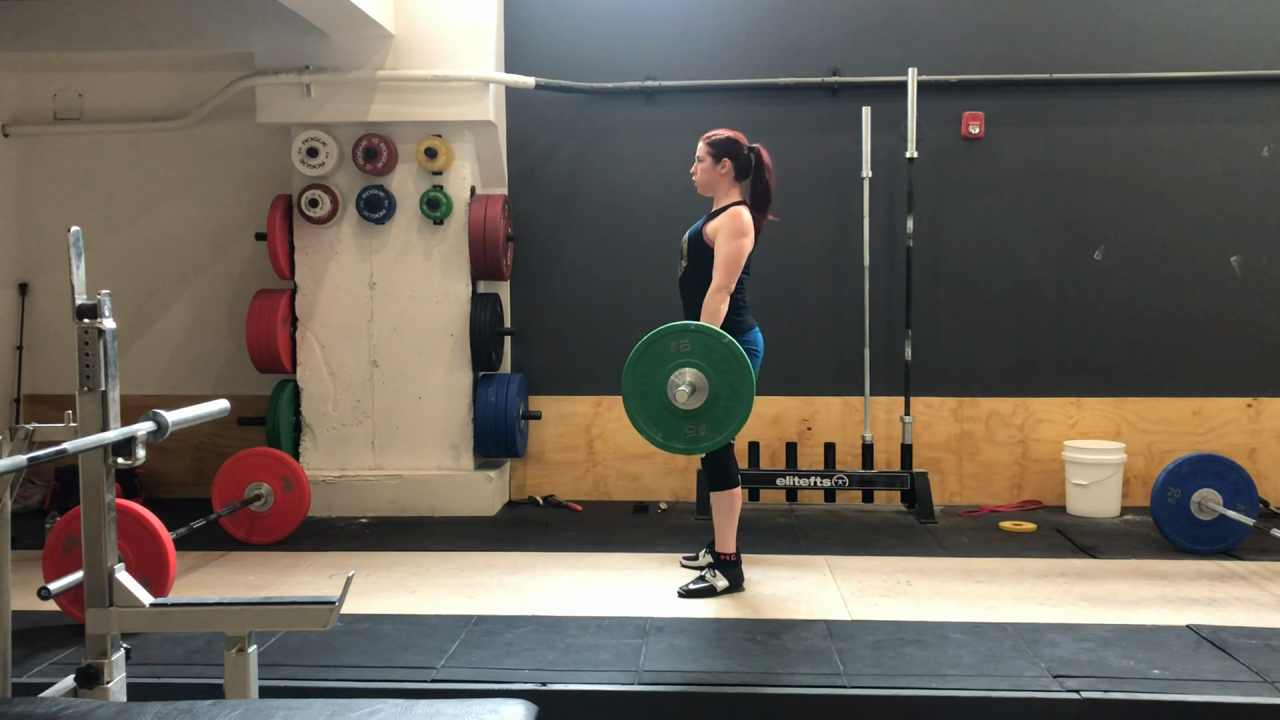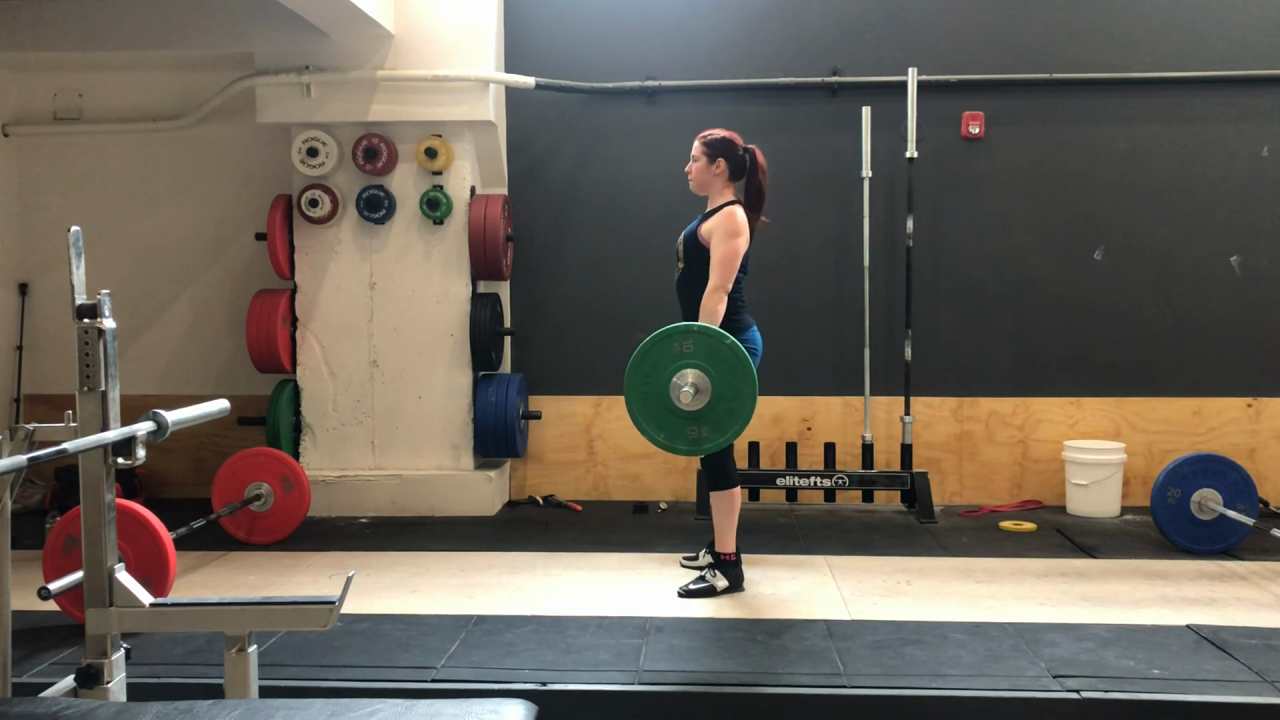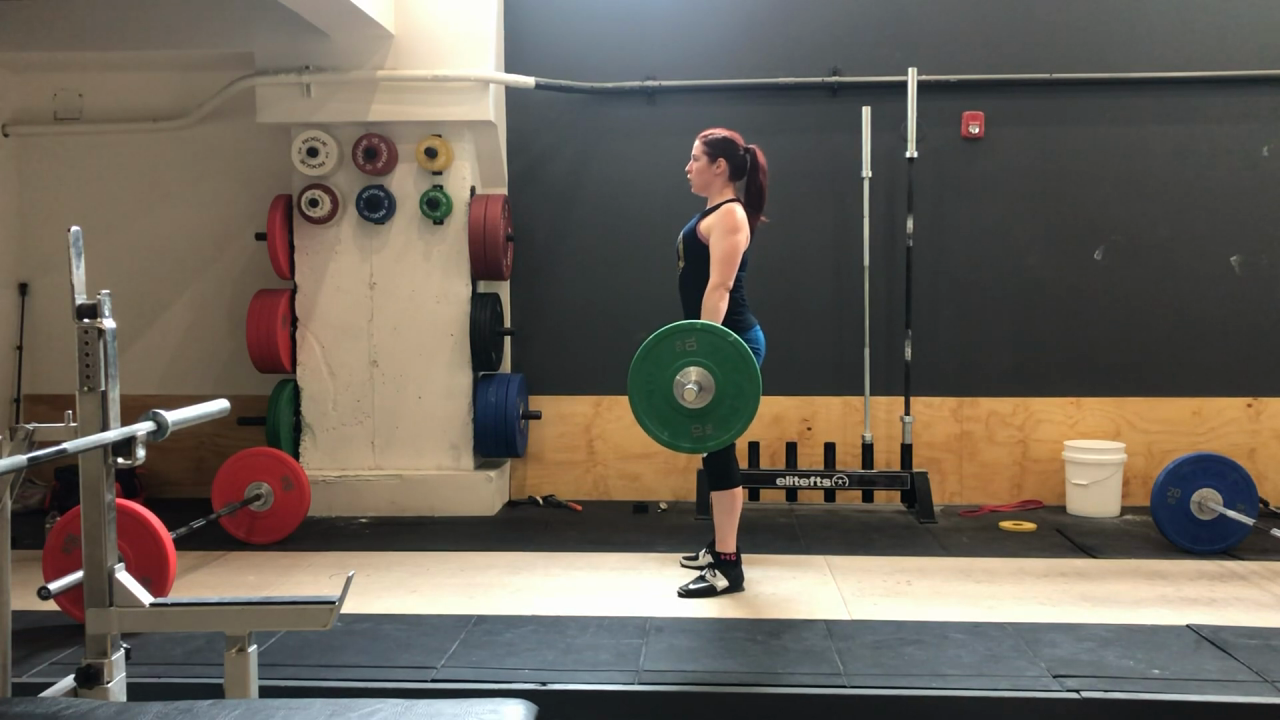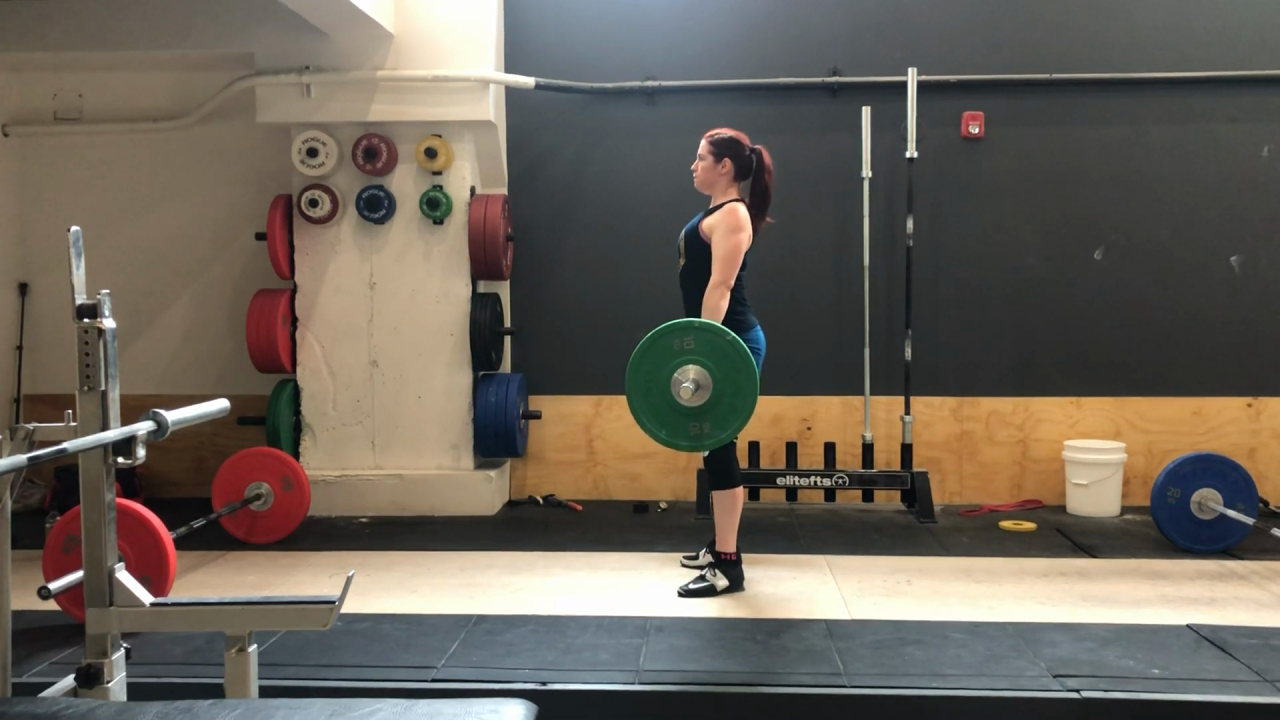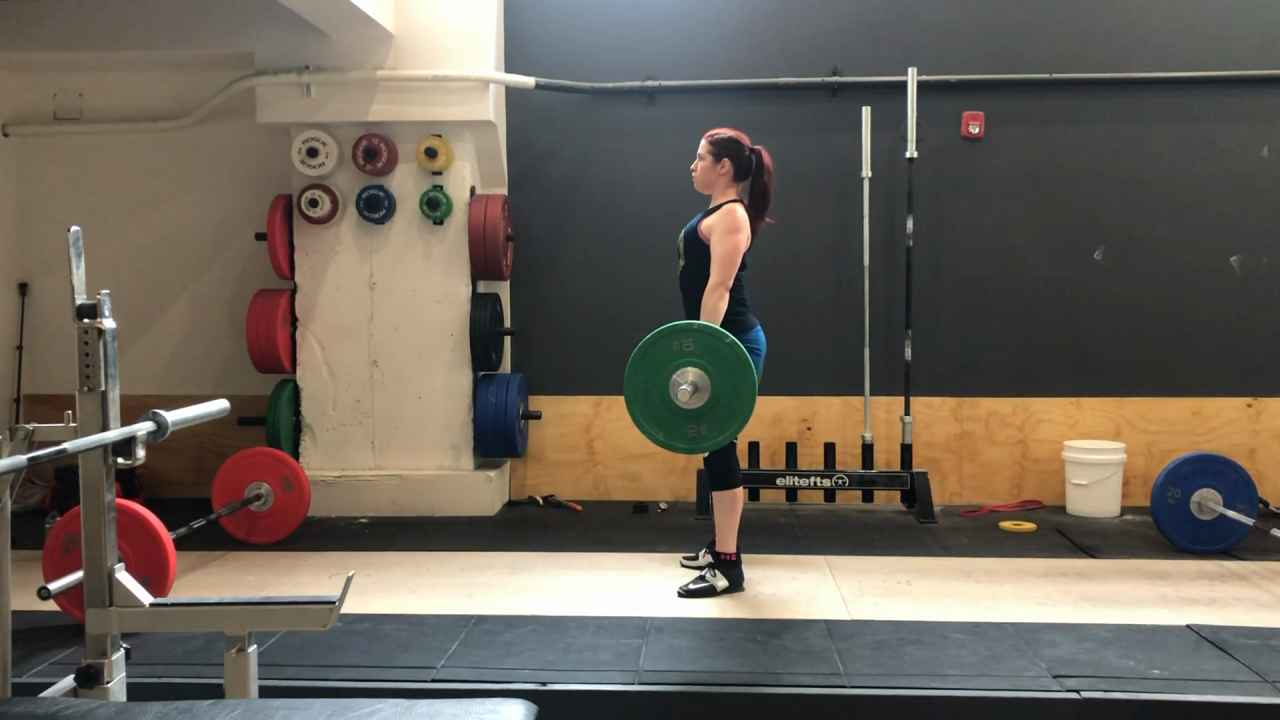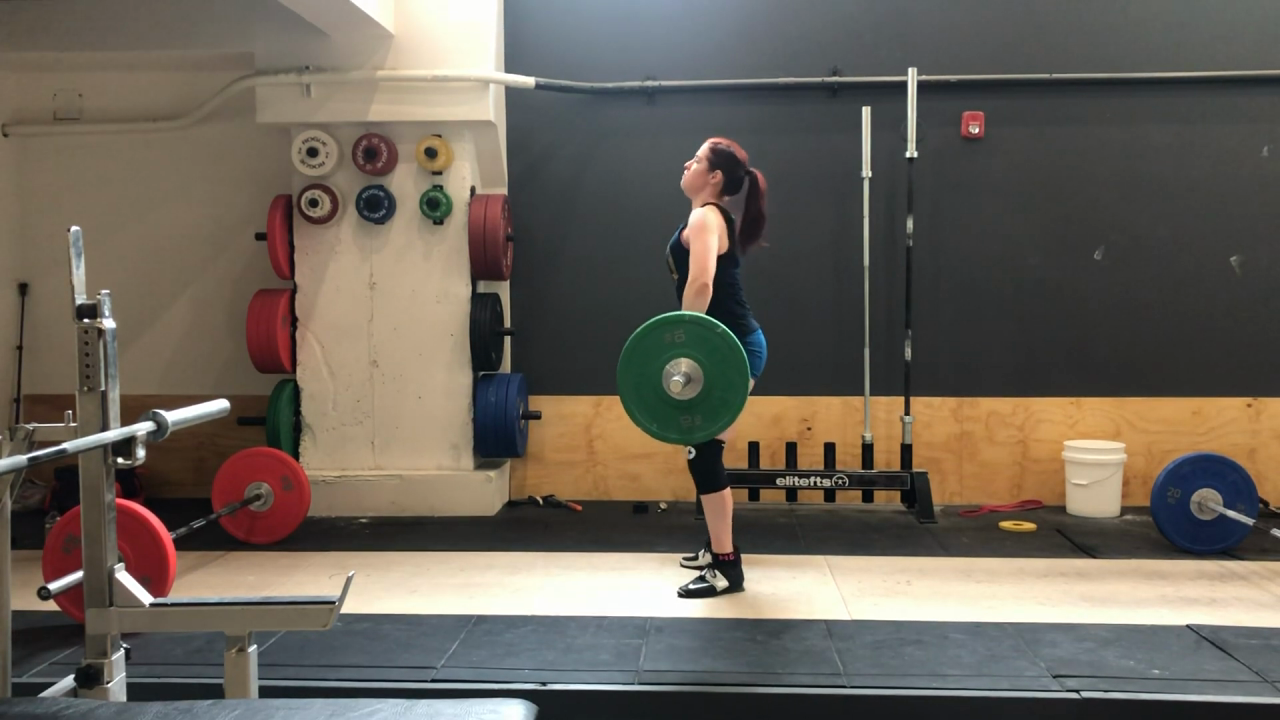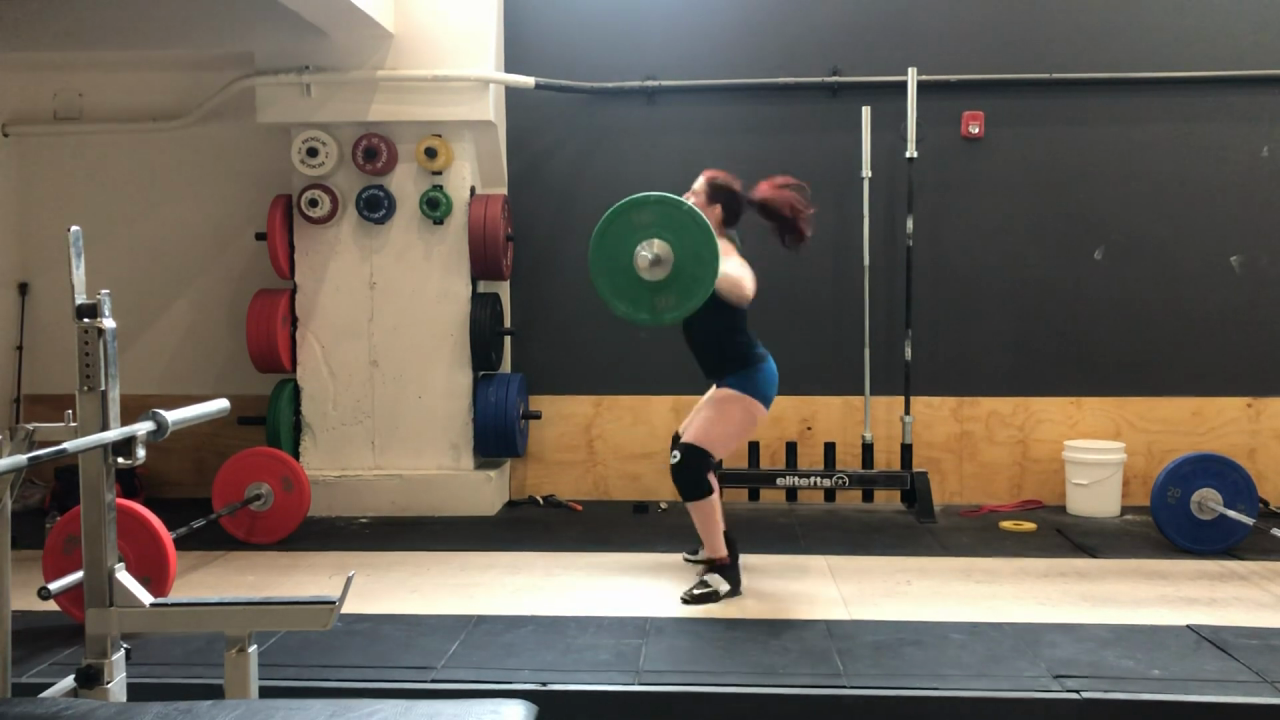
dt=0.5s
person 1, frame 1
left shoulder: (736, 218)
right shoulder: (720, 214)
left elbow: (721, 291)
left knee: (717, 450)
right knee: (712, 448)
left ankle: (727, 566)
right ankle: (720, 549)
person 1, frame 2
left shoulder: (730, 218)
right shoulder: (714, 215)
left elbow: (719, 291)
left knee: (716, 450)
right knee: (711, 449)
left ankle: (728, 567)
right ankle: (720, 548)
person 1, frame 3
left shoulder: (729, 216)
right shoulder: (713, 214)
left elbow: (720, 288)
left knee: (719, 449)
right knee: (714, 447)
left ankle: (727, 566)
right ankle: (721, 547)
person 1, frame 4
left shoulder: (731, 215)
right shoulder: (717, 212)
left elbow: (721, 286)
left knee: (719, 448)
right knee: (713, 447)
left ankle: (727, 566)
right ankle: (720, 547)
person 1, frame 5
left shoulder: (730, 215)
right shoulder: (717, 213)
left elbow: (720, 288)
left hip: (730, 344)
left knee: (720, 450)
right knee: (714, 448)
left ankle: (727, 566)
right ankle: (720, 547)
person 1, frame 6
left shoulder: (705, 217)
right shoulder: (709, 217)
left elbow: (700, 283)
left knee: (702, 451)
right knee: (702, 450)
left ankle: (726, 566)
right ankle: (719, 546)
person 1, frame 7
left shoulder: (717, 248)
right shoulder: (713, 250)
left elbow: (743, 289)
left hip: (746, 377)
right hip: (736, 374)
left knee: (687, 461)
right knee: (684, 447)
left ankle: (723, 569)
right ankle: (716, 542)
